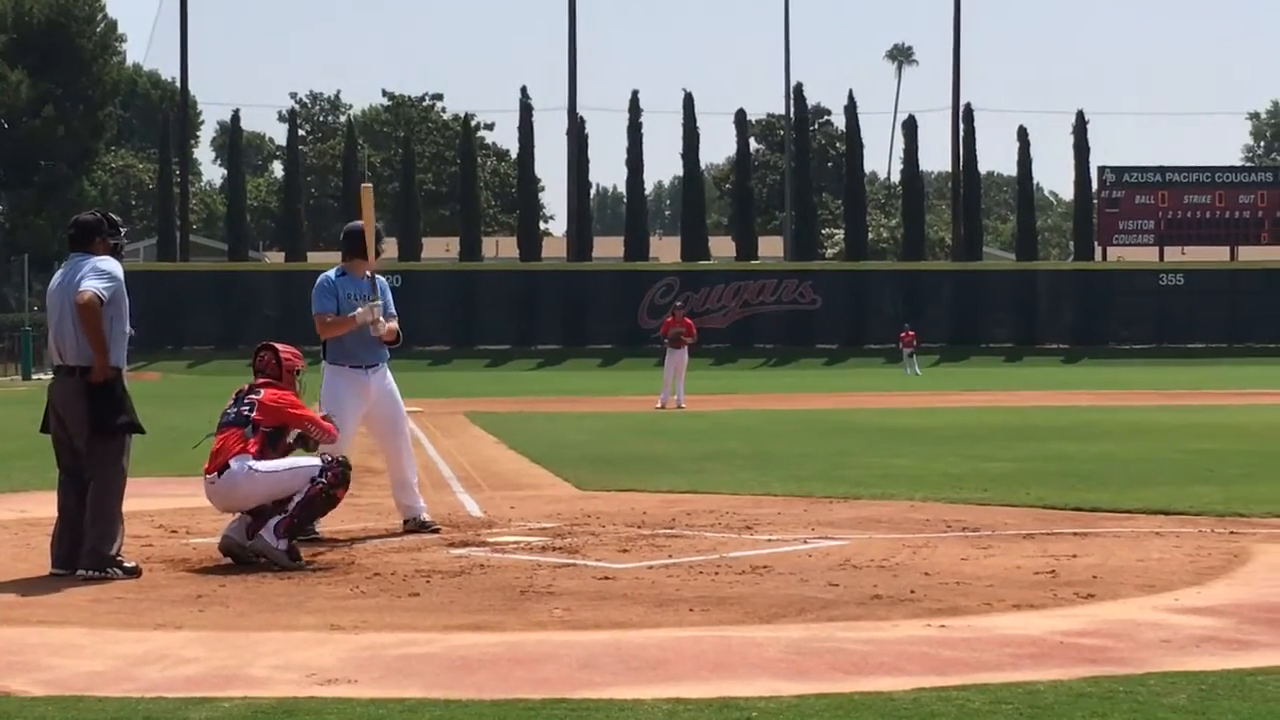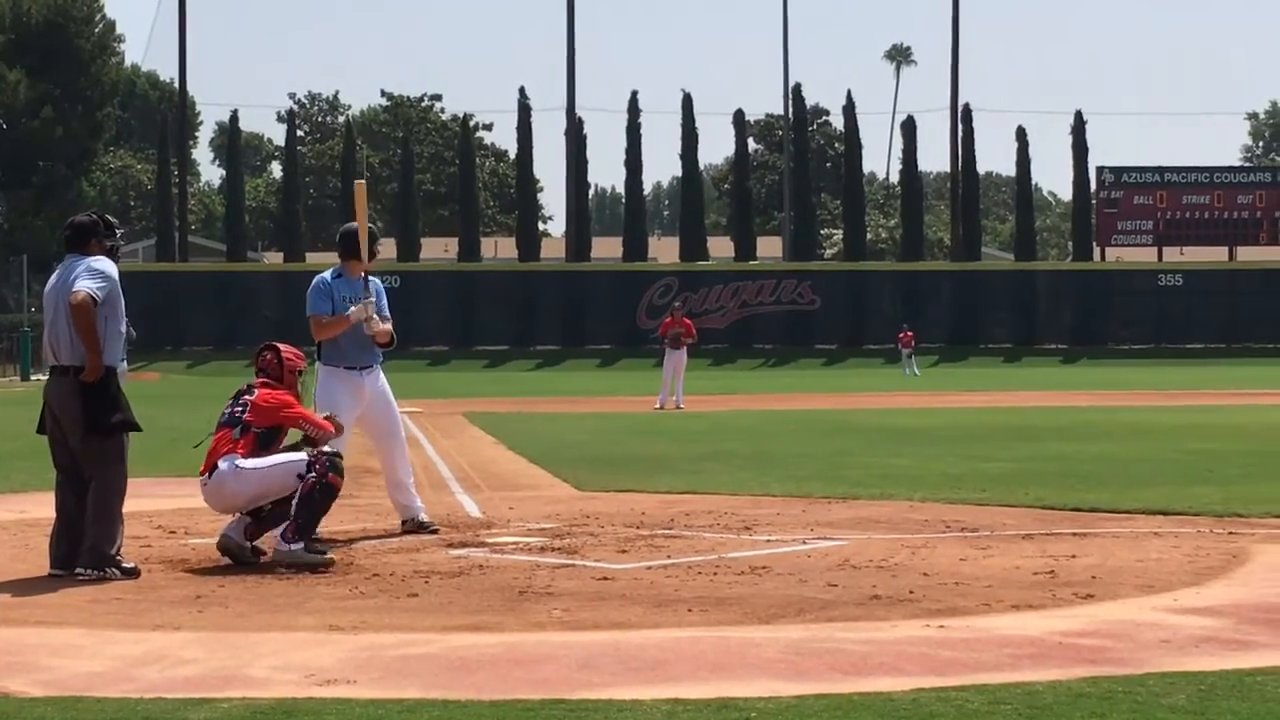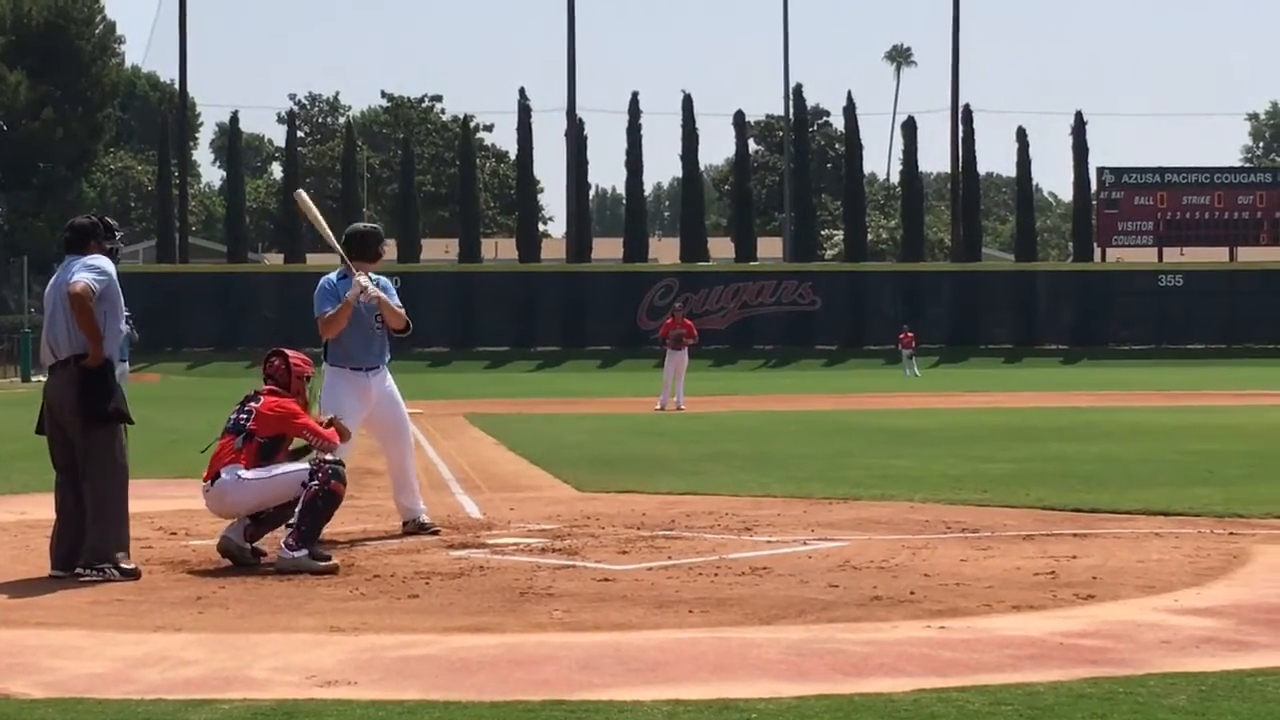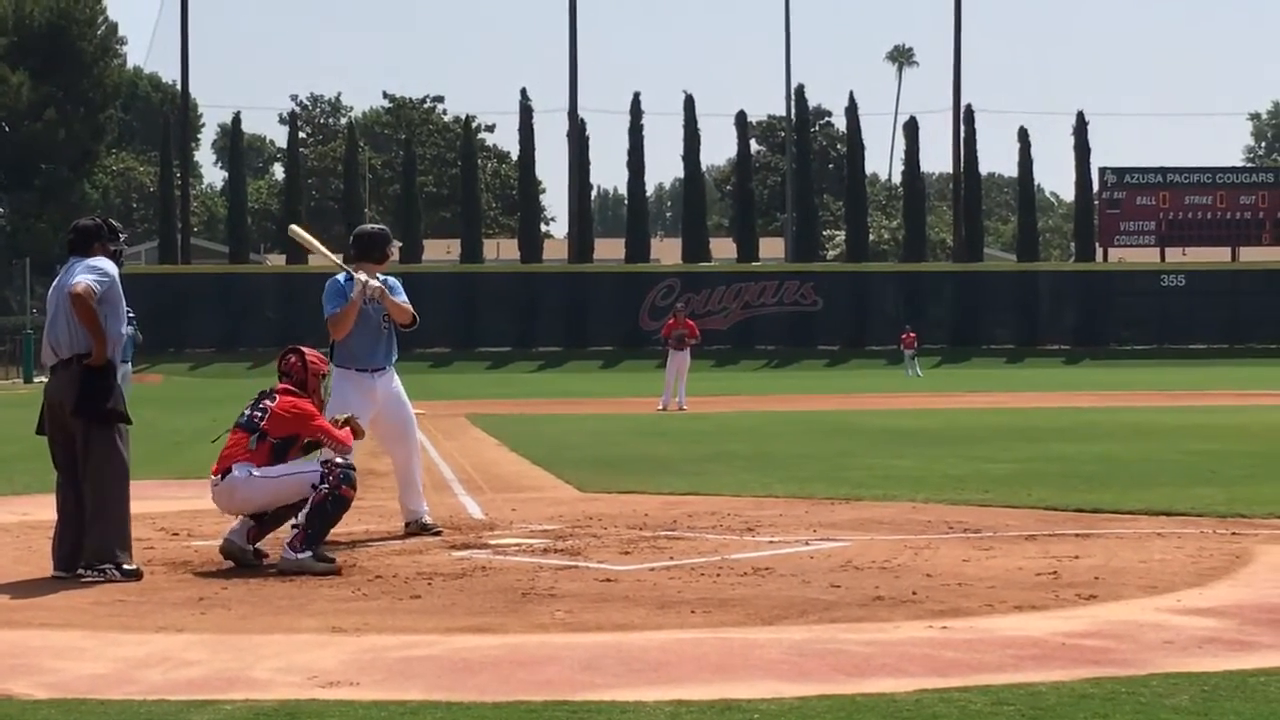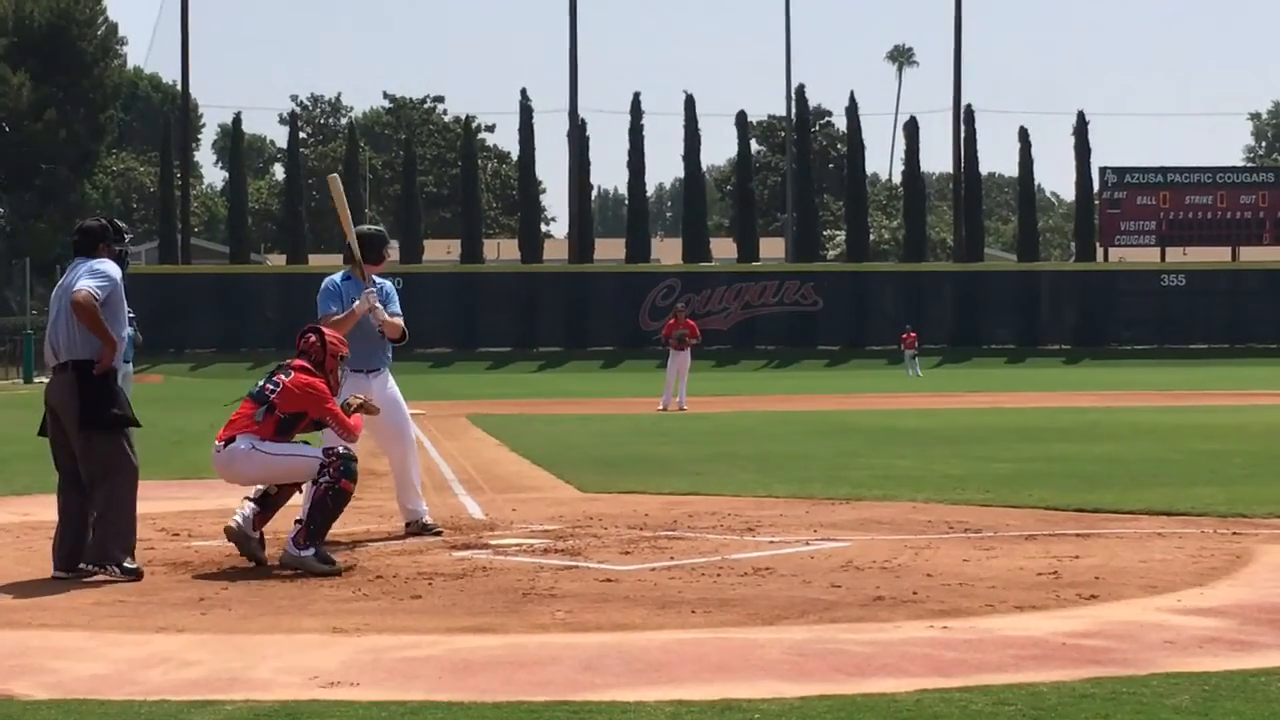
dt=0.2s
person 1, frame 1
left shoulder: (59, 277)
right shoulder: (105, 267)
left elbow: (63, 325)
right elbow: (86, 302)
right wrist: (102, 357)
left hip: (63, 383)
right hip: (96, 384)
left knee: (73, 474)
right knee: (107, 473)
left ankle: (66, 555)
right ankle: (99, 559)
person 1, frame 2
left shoulder: (56, 278)
right shoulder: (99, 267)
left elbow: (64, 319)
right elbow: (80, 302)
right wrist: (95, 356)
left hip: (58, 383)
right hip: (90, 384)
left knee: (71, 475)
right knee: (107, 473)
left ankle: (65, 556)
right ankle: (99, 558)
person 1, frame 3
left shoulder: (57, 278)
right shoulder: (98, 265)
right elbow: (79, 293)
right wrist: (97, 344)
left hip: (57, 381)
right hip: (89, 380)
left knee: (71, 473)
right knee: (107, 472)
left ankle: (66, 557)
right ankle: (102, 559)
person 1, frame 4
left shoulder: (61, 278)
right shoulder: (100, 267)
right elbow: (80, 294)
right wrist: (101, 339)
left hip: (59, 381)
right hip: (89, 380)
left knee: (72, 474)
right knee: (109, 471)
left ankle: (69, 558)
right ankle: (104, 559)
person 1, frame 5
left shoulder: (68, 278)
right shoulder: (104, 269)
right elbow: (81, 302)
right wrist: (110, 342)
left hip: (60, 383)
right hip: (89, 383)
left knee: (74, 476)
right knee: (118, 469)
left ankle: (69, 558)
right ankle: (109, 554)
person 2, frame 1
left shoulder: (379, 283)
right shoulder: (329, 282)
left elbow: (395, 334)
right elbow: (324, 329)
left wrist: (382, 328)
right wrist: (359, 317)
left hip: (380, 375)
right hip: (342, 377)
left knee: (400, 443)
right knee: (332, 450)
left ankle: (413, 512)
person 2, frame 2
left shoulder: (374, 285)
right shoulder: (324, 284)
left elbow: (388, 337)
right elbow: (319, 332)
left wrist: (376, 326)
right wrist: (352, 314)
left hip: (373, 377)
right hip: (336, 378)
left knee: (394, 444)
left ankle: (412, 513)
person 2, frame 3
left shoulder: (382, 284)
right shoulder: (331, 284)
left elbow: (402, 326)
right elbow: (327, 331)
left wrist: (379, 298)
right wrist: (351, 297)
left hip: (380, 378)
right hip: (343, 379)
left knee: (401, 444)
right knee: (331, 452)
left ankle: (413, 515)
person 2, frame 4
left shoulder: (390, 284)
right shoulder: (338, 285)
left elbow: (408, 319)
right elbow: (336, 332)
left wrist: (382, 293)
right wrist: (358, 295)
left hip: (386, 379)
right hip: (349, 380)
left knee: (407, 445)
left ankle: (416, 516)
person 2, frame 5
left shoulder: (385, 287)
right shoulder: (334, 286)
left elbow: (397, 332)
right elbow: (329, 331)
left wrist: (381, 317)
right wrist: (358, 308)
left hip: (382, 380)
right hip: (345, 382)
left knee: (404, 446)
left ankle: (416, 517)
person 3, frame 1
left shoulder: (243, 397)
right shoulder: (280, 398)
right elbow: (329, 435)
left wrist: (296, 444)
right wrist: (319, 424)
left hip: (217, 488)
right hip: (240, 476)
left knee: (294, 487)
right knee: (336, 471)
left ankle: (239, 534)
right ankle: (277, 537)
person 3, frame 2
left shoulder: (246, 397)
right shoulder: (276, 398)
right elbow: (325, 434)
left wrist: (303, 444)
right wrist: (327, 422)
left hip: (213, 486)
right hip: (231, 477)
left knee: (295, 487)
right knee: (327, 465)
left ankle: (238, 534)
right ankle: (292, 544)
person 3, frame 3
left shoulder: (254, 402)
right shoulder: (282, 406)
right elbow: (329, 444)
left wrist: (309, 446)
right wrist: (331, 428)
left hip: (216, 491)
right hip: (234, 486)
left knee: (296, 489)
right knee: (330, 473)
left ankle: (237, 537)
right ankle: (295, 549)
person 3, frame 4
left shoulder: (270, 399)
right shoulder: (298, 405)
right elbow: (343, 446)
left wrist: (319, 440)
right wrist: (344, 427)
left hip: (226, 486)
right hip: (243, 482)
left knee: (298, 489)
right knee: (341, 474)
left ankle: (240, 537)
right ankle: (300, 552)
person 3, frame 5
left shoulder: (284, 374)
right shoulder: (311, 384)
right elbow: (351, 433)
left wrist: (341, 413)
right wrist: (355, 412)
left hip: (227, 454)
right hip: (244, 453)
left knee: (300, 456)
right knee: (341, 465)
left ankle: (246, 523)
right ankle: (302, 548)
